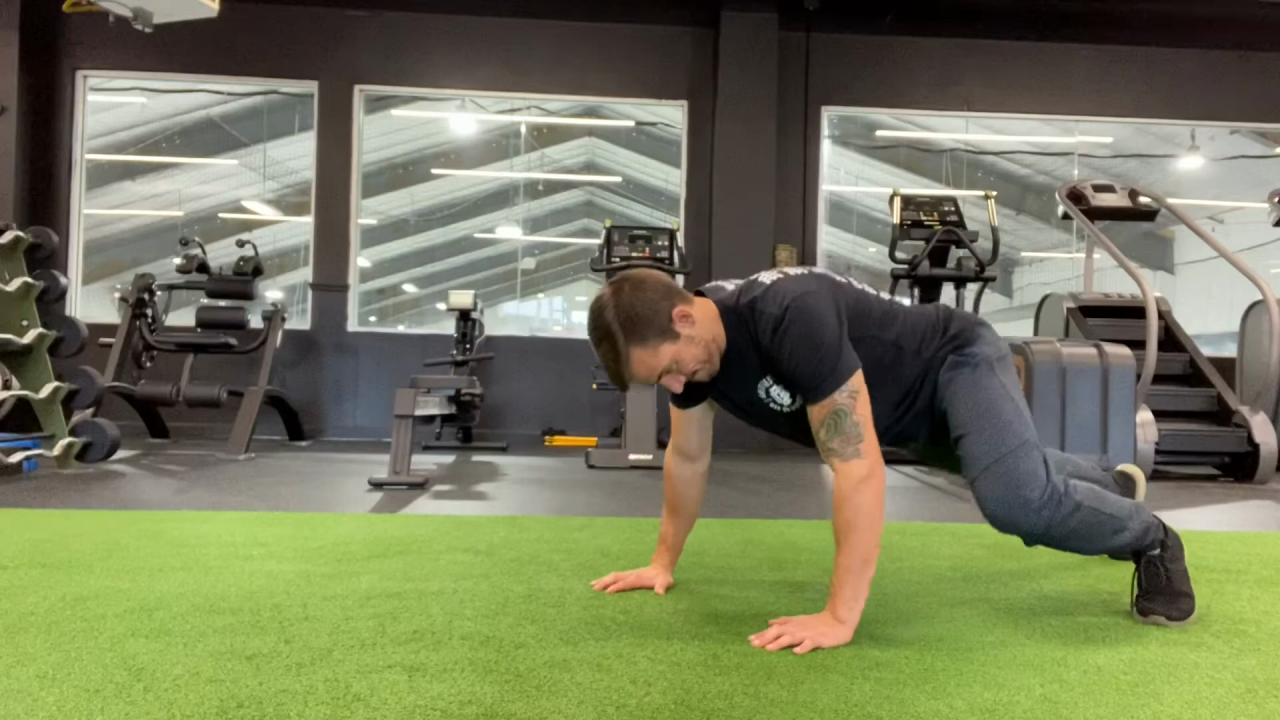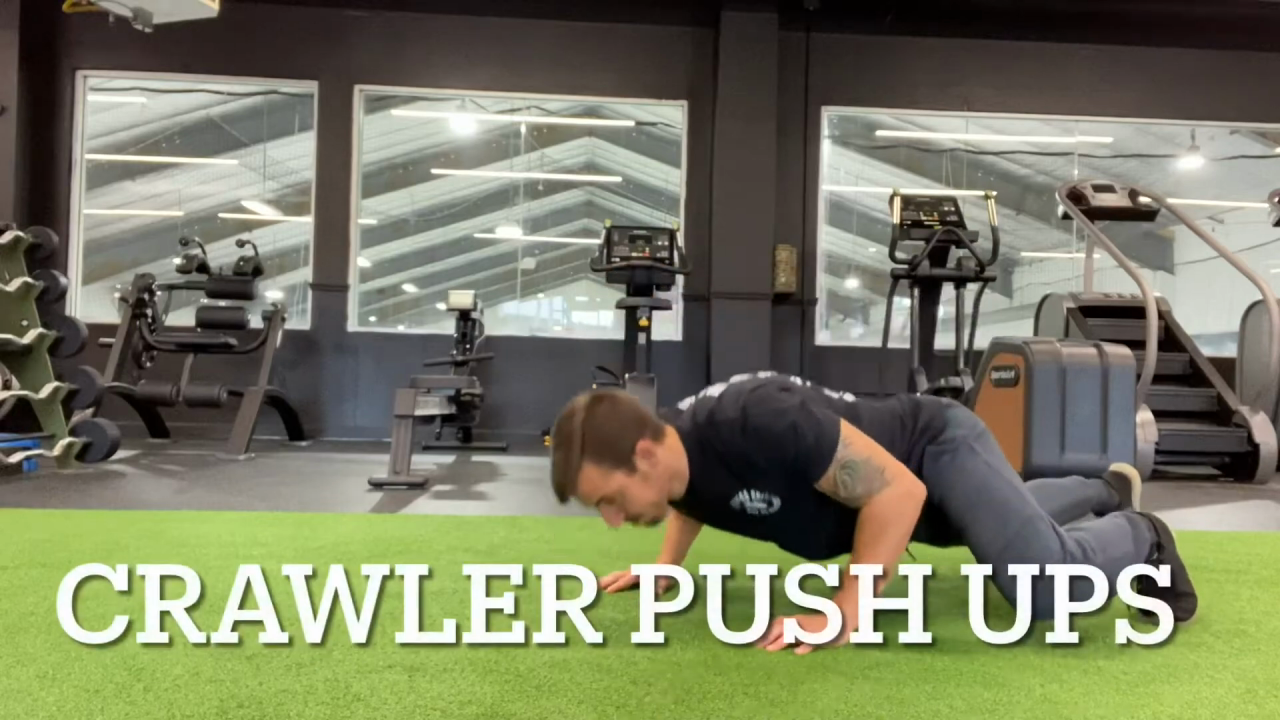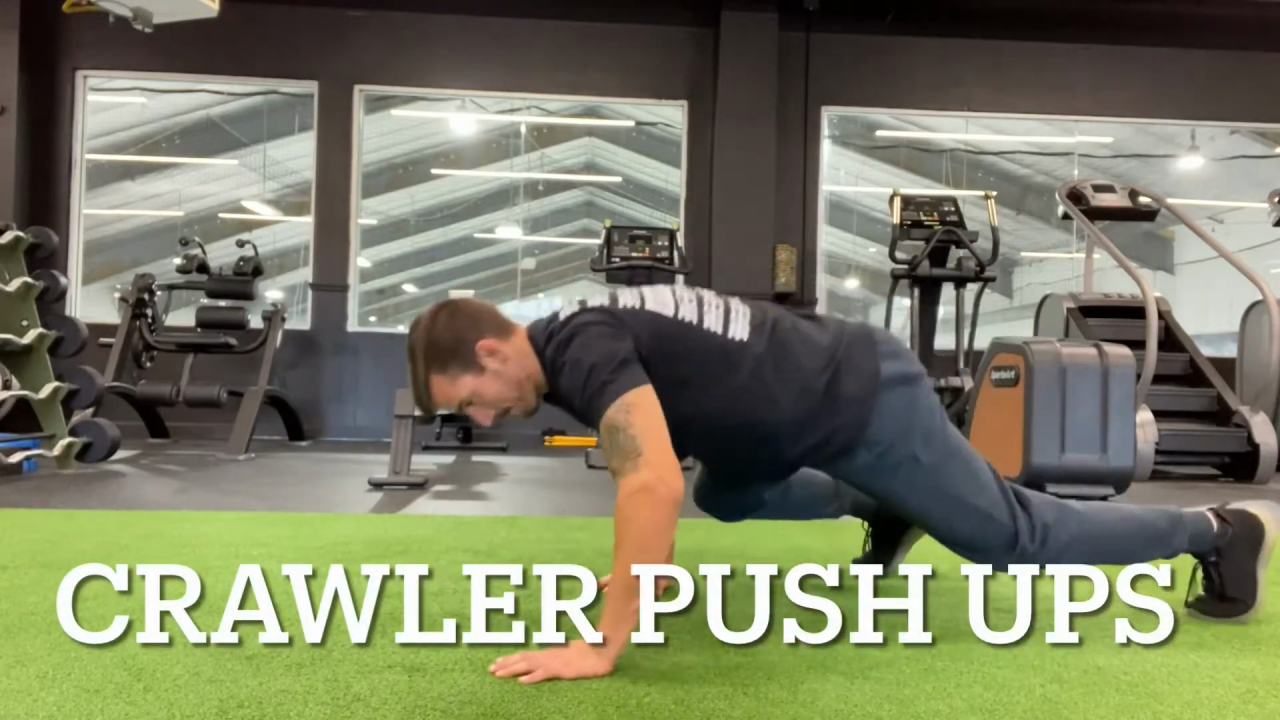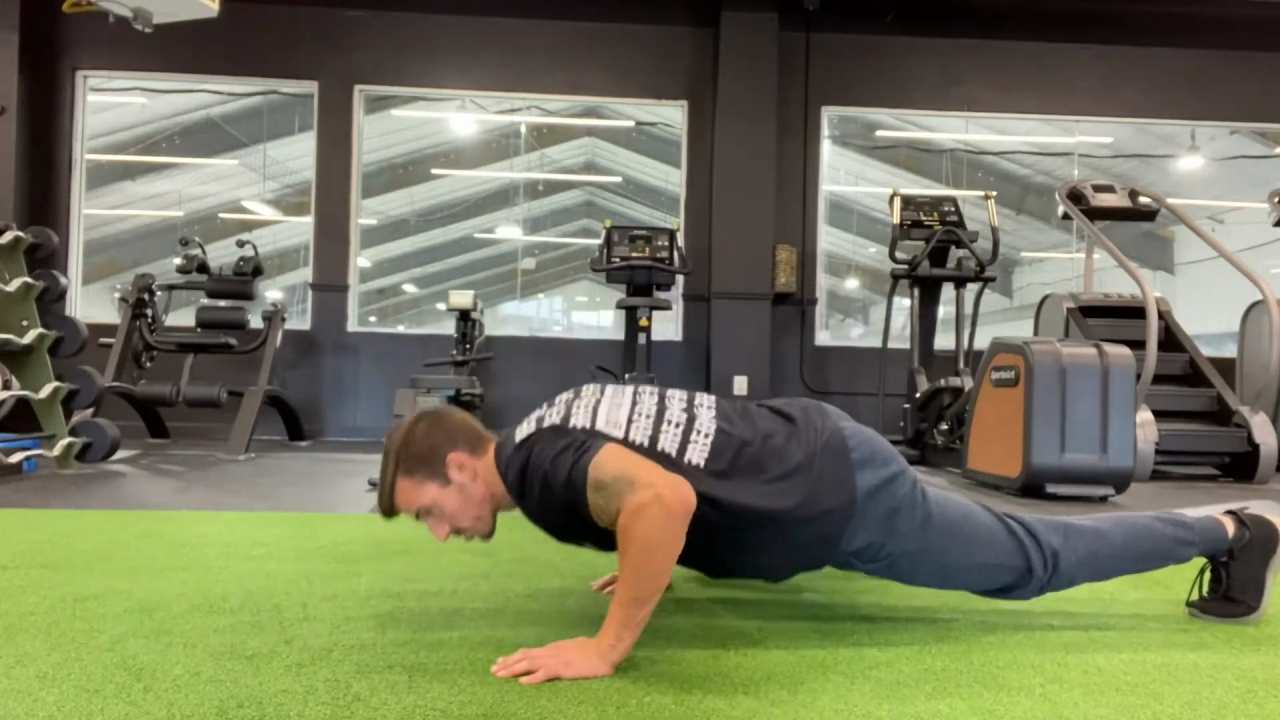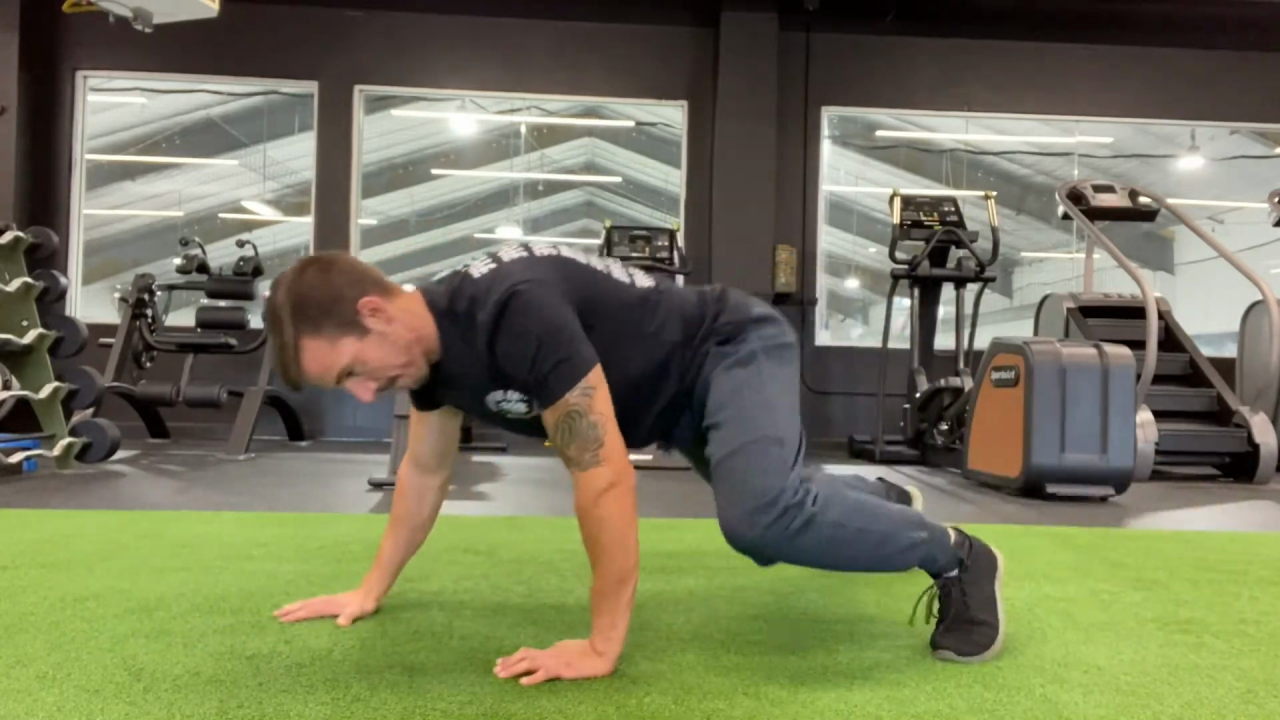
dt=1s
person 1, frame 1
left shoulder: (792, 315)
right shoulder: (685, 341)
left elbow: (857, 467)
right elbow: (686, 456)
left wrist: (841, 617)
right wrist: (663, 562)
left hip: (958, 362)
right hip: (911, 397)
left knee: (1018, 500)
right knee: (1007, 471)
left ankle: (1148, 538)
right ankle: (1113, 487)
person 1, frame 2
left shoulder: (754, 425)
right shoulder: (674, 454)
left elbow: (898, 488)
left wrist: (845, 612)
right wrist: (667, 564)
left hip: (936, 446)
right hip: (899, 485)
left knee: (1043, 582)
right knee: (1011, 514)
left ankle: (1138, 536)
right ankle: (1109, 490)
person 1, frame 3
left shoulder: (581, 351)
right shoulder: (578, 340)
left elbow: (653, 484)
right elbow: (651, 464)
left wrist: (605, 644)
right wrist: (646, 567)
left hip: (867, 405)
right hip: (827, 389)
left knee: (1014, 538)
right knee: (723, 495)
right ankle: (885, 509)
person 1, frame 4
left shoulder: (542, 468)
right shoulder: (547, 438)
left elbow: (665, 499)
left wrist: (606, 646)
right wrist: (650, 561)
left hip: (843, 496)
right hip: (807, 438)
left knee: (1029, 561)
right knee: (705, 546)
person 1, frame 5
left shoulder: (513, 311)
right shoulder: (426, 339)
left elbow: (603, 481)
right elbow: (425, 470)
left wrist: (602, 646)
right wrist: (370, 590)
left hip: (737, 348)
right hip: (683, 388)
left knee: (760, 516)
right knee: (767, 503)
left ankle: (951, 556)
right ankle: (887, 501)
